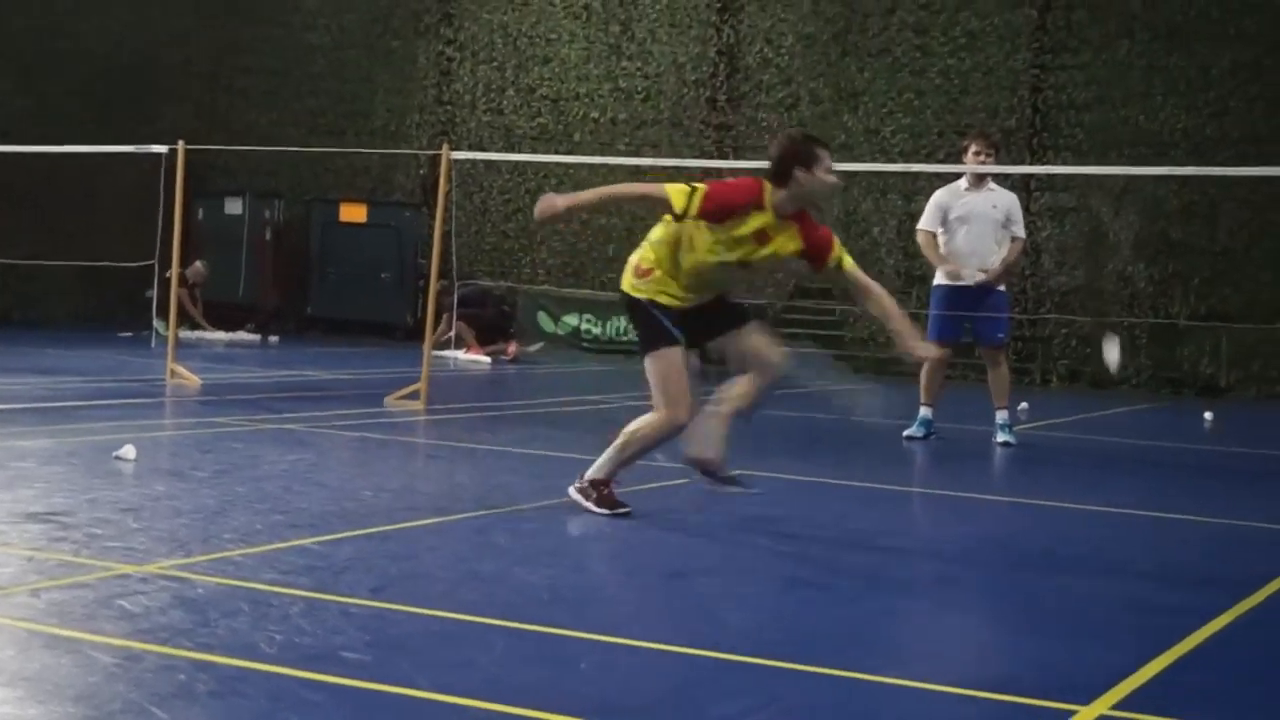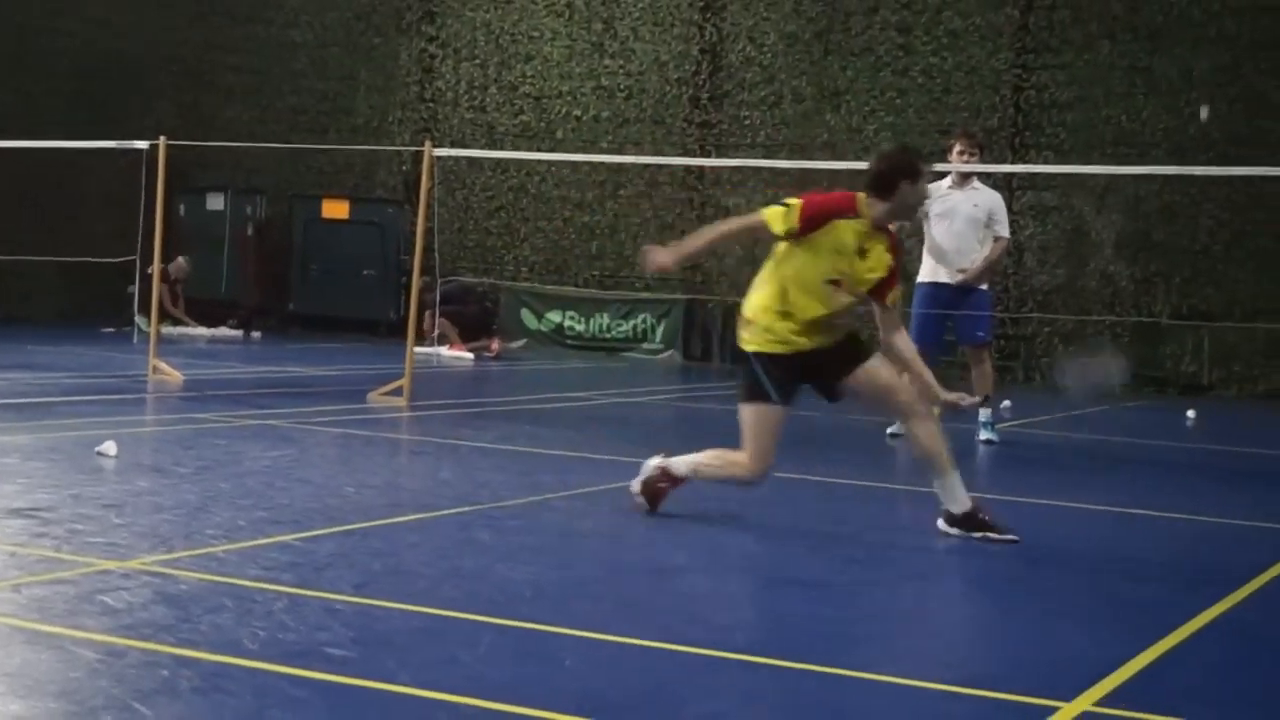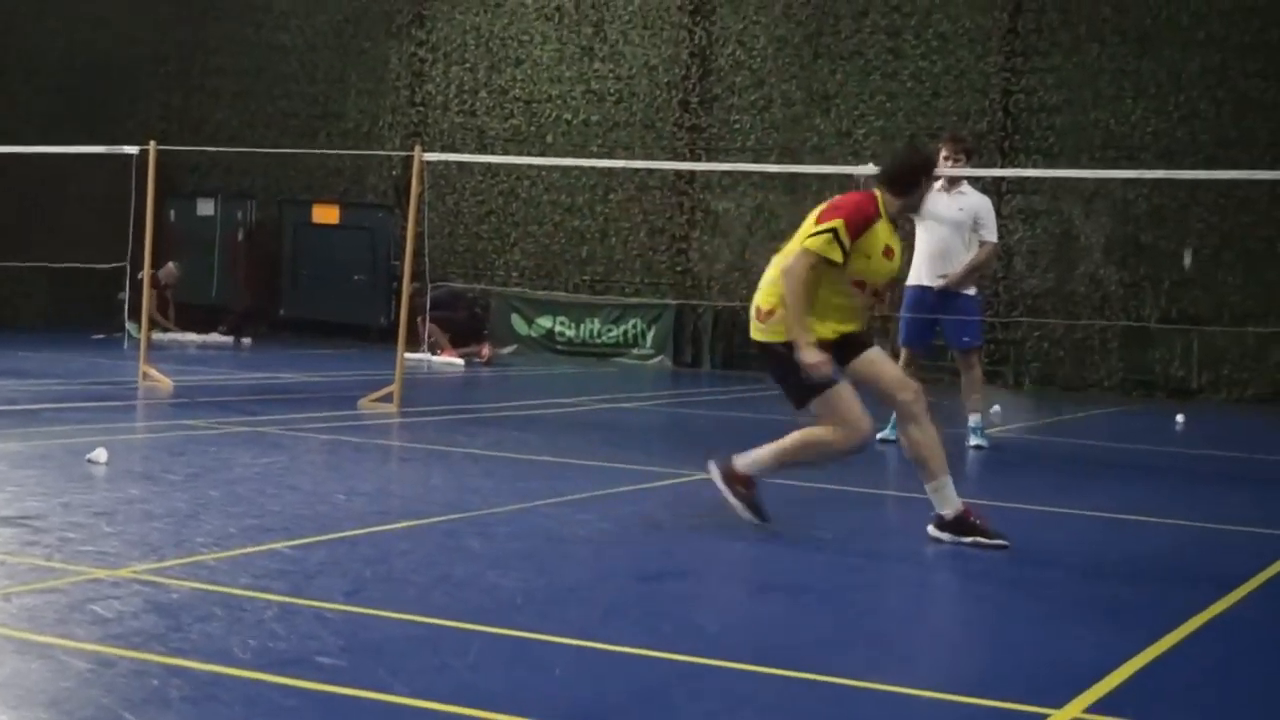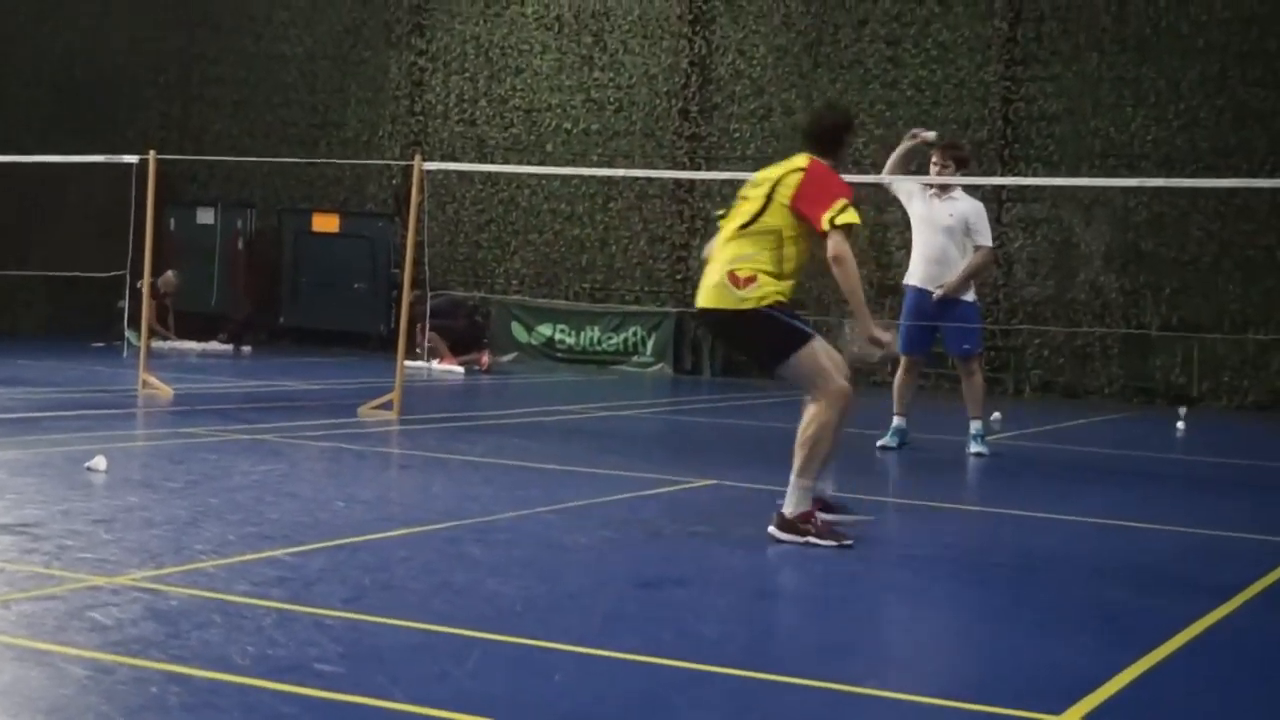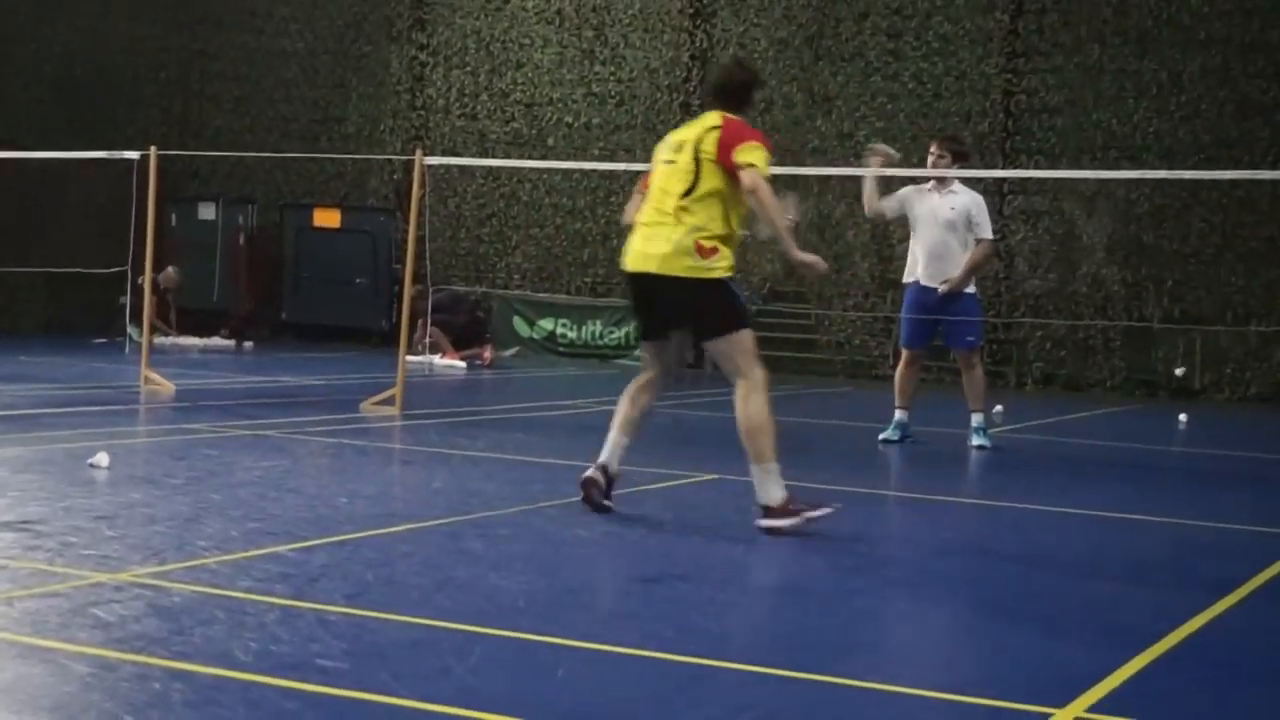
dt=0.2s
person 1, frame 1
left shoulder: (808, 231)
right shoulder: (737, 197)
left elbow: (864, 286)
right elbow: (647, 191)
left wrist: (914, 342)
right wrist: (569, 201)
left hip: (702, 293)
right hip: (653, 288)
left knee: (769, 363)
right knee: (675, 414)
left ankle: (704, 450)
right ankle: (593, 481)
person 1, frame 2
left shoulder: (888, 253)
right shoulder: (831, 207)
left elbow: (893, 332)
right elbow: (743, 226)
left wrist: (937, 389)
right wrist: (676, 254)
left hip: (827, 340)
right hip: (771, 341)
left knee: (911, 402)
right knee: (752, 469)
left ankle: (959, 510)
right ankle: (662, 470)
person 1, frame 3
left shoulder: (889, 242)
right shoulder: (857, 210)
right elbow: (797, 265)
right wrist: (802, 344)
left hip: (829, 330)
right hip: (787, 330)
left knee: (910, 401)
right knee: (851, 432)
left ankle: (952, 514)
right ankle: (740, 469)
person 1, frame 4
left shoulder: (771, 176)
right shoulder: (824, 180)
left elbow: (710, 248)
right elbow: (838, 253)
right wrist: (867, 325)
left hip: (716, 299)
right hip: (748, 299)
left knee: (831, 376)
right knee: (834, 391)
left ankle: (810, 492)
right ankle: (793, 515)
person 1, frame 5
left shoulder: (674, 138)
right shoulder: (740, 133)
left elbow: (633, 213)
right elbow: (757, 186)
right wrist: (794, 251)
left hip: (642, 265)
right hip: (697, 269)
left knee: (655, 373)
right knee: (750, 379)
left ankle: (602, 469)
right ankle: (774, 502)
person 2, frame 1
left shoulder: (1007, 199)
right shoulder: (945, 195)
left elbow: (1018, 240)
right elbow: (924, 235)
left wrist: (1001, 269)
right wrist: (944, 264)
left hip: (991, 289)
right hip: (949, 287)
left knee: (995, 355)
right knee: (936, 352)
left ankle: (1002, 423)
right ankle: (925, 418)
person 2, frame 2
left shoulder: (991, 198)
right shoulder: (930, 192)
left elbow: (1002, 242)
left wrist: (980, 269)
left hip: (973, 288)
right hip: (931, 284)
left knee: (978, 353)
right knee: (919, 351)
left ankle: (985, 421)
person 2, frame 3
left shoulder: (979, 202)
right shoulder: (922, 193)
left elbow: (989, 248)
left wrist: (961, 275)
left hip: (960, 293)
right hip: (919, 288)
left knee: (968, 358)
right knee: (908, 355)
left ankle: (975, 426)
right ankle: (897, 421)
person 2, frame 4
left shoulder: (972, 207)
right shoulder: (916, 195)
left elbow: (986, 253)
right elbow: (888, 173)
left wrist: (958, 282)
right wrist: (907, 145)
left hip: (958, 300)
right hip: (919, 295)
left knee: (968, 366)
right knee: (908, 362)
left ankle: (976, 433)
right ankle: (898, 428)
person 2, frame 5
left shoulder: (972, 200)
right shoulder: (913, 194)
left elbow: (986, 244)
right elbow: (872, 209)
left wrist: (962, 276)
right wrist: (873, 170)
left hip: (959, 293)
right hip: (919, 289)
left knee: (969, 358)
right knee: (910, 355)
left ankle: (977, 426)
right ankle: (900, 421)
